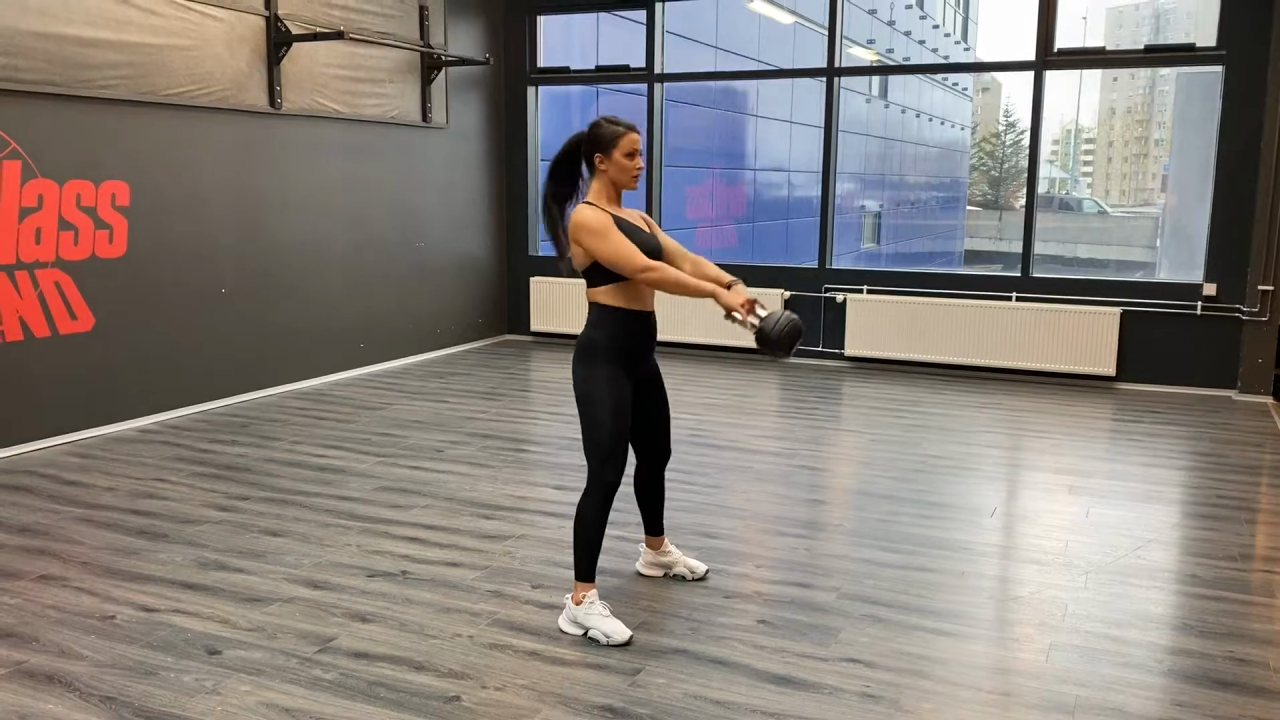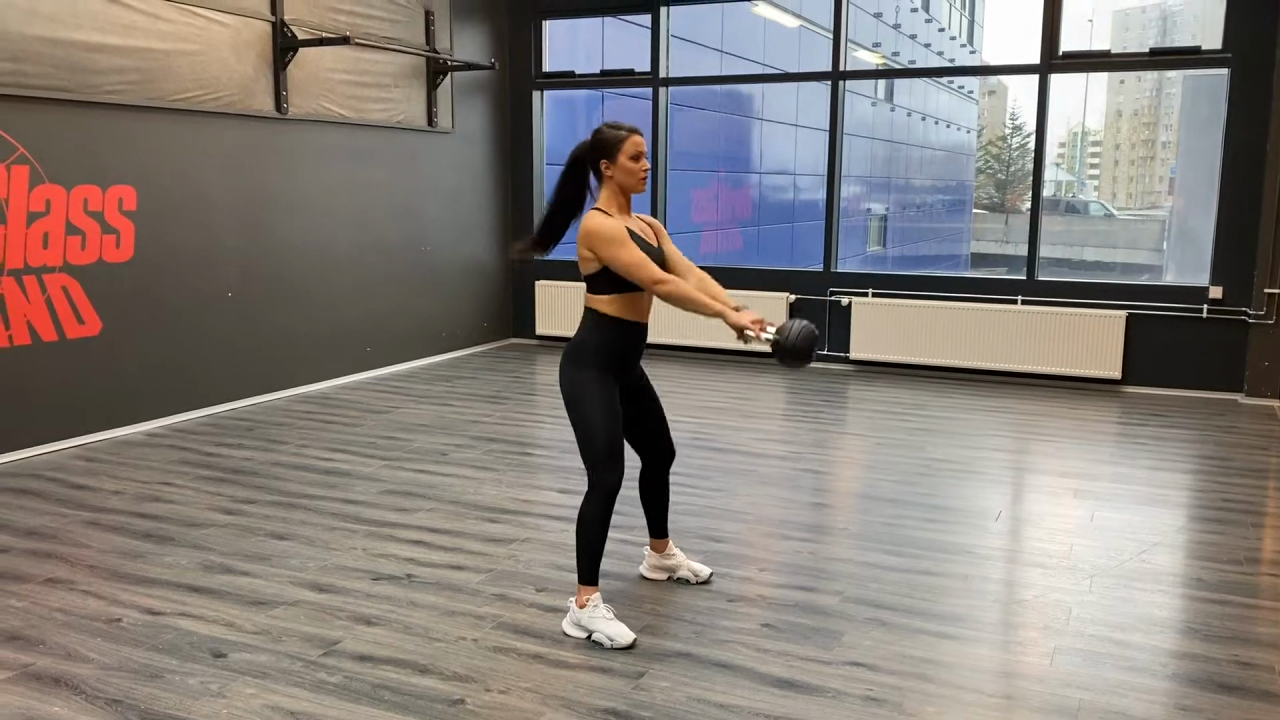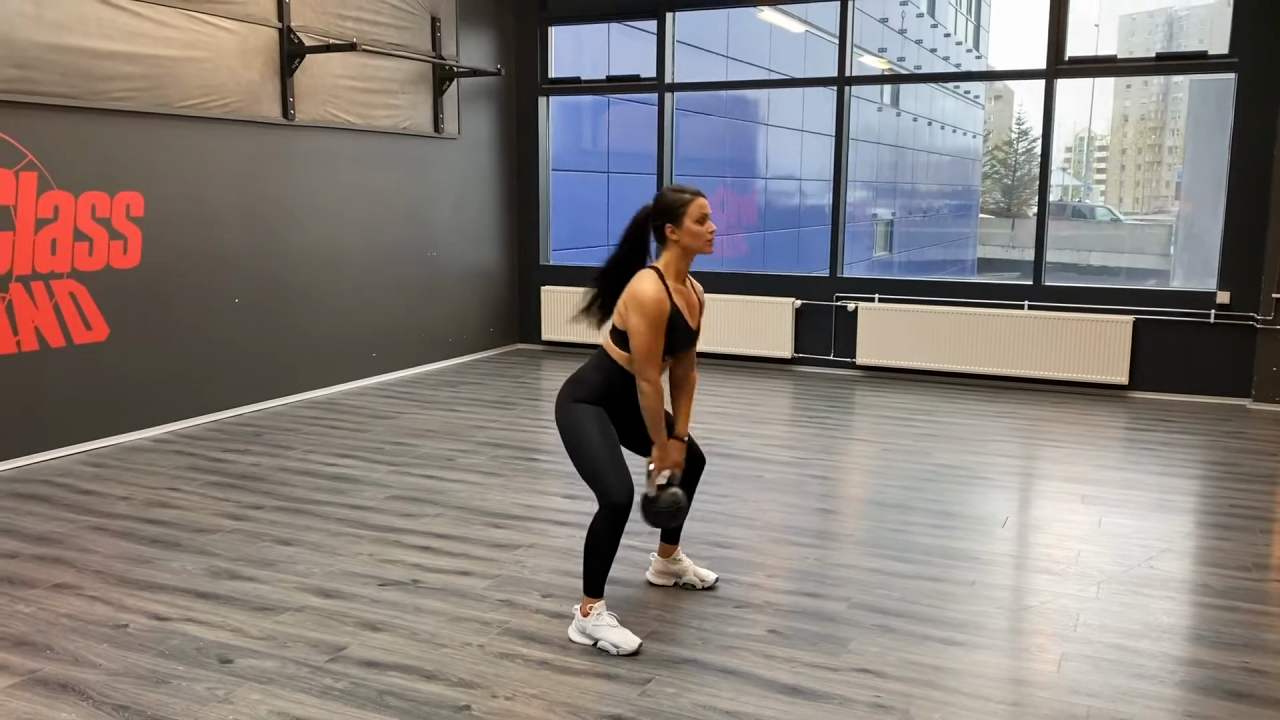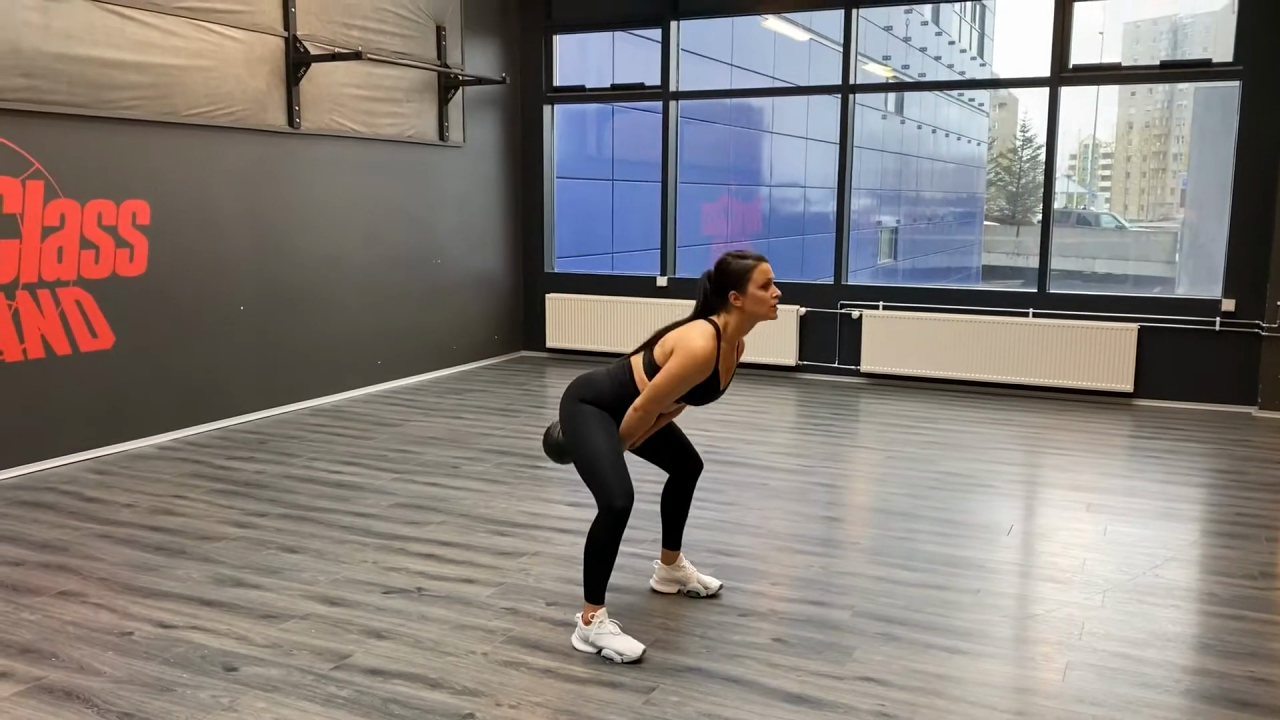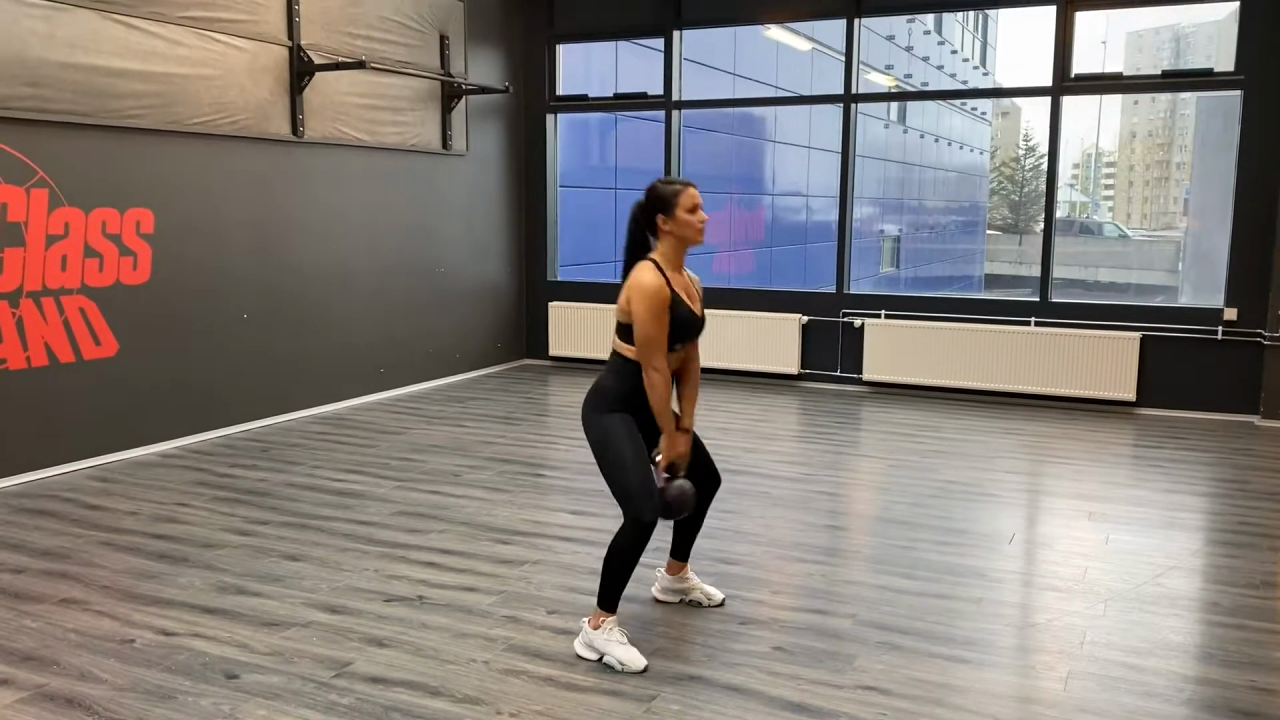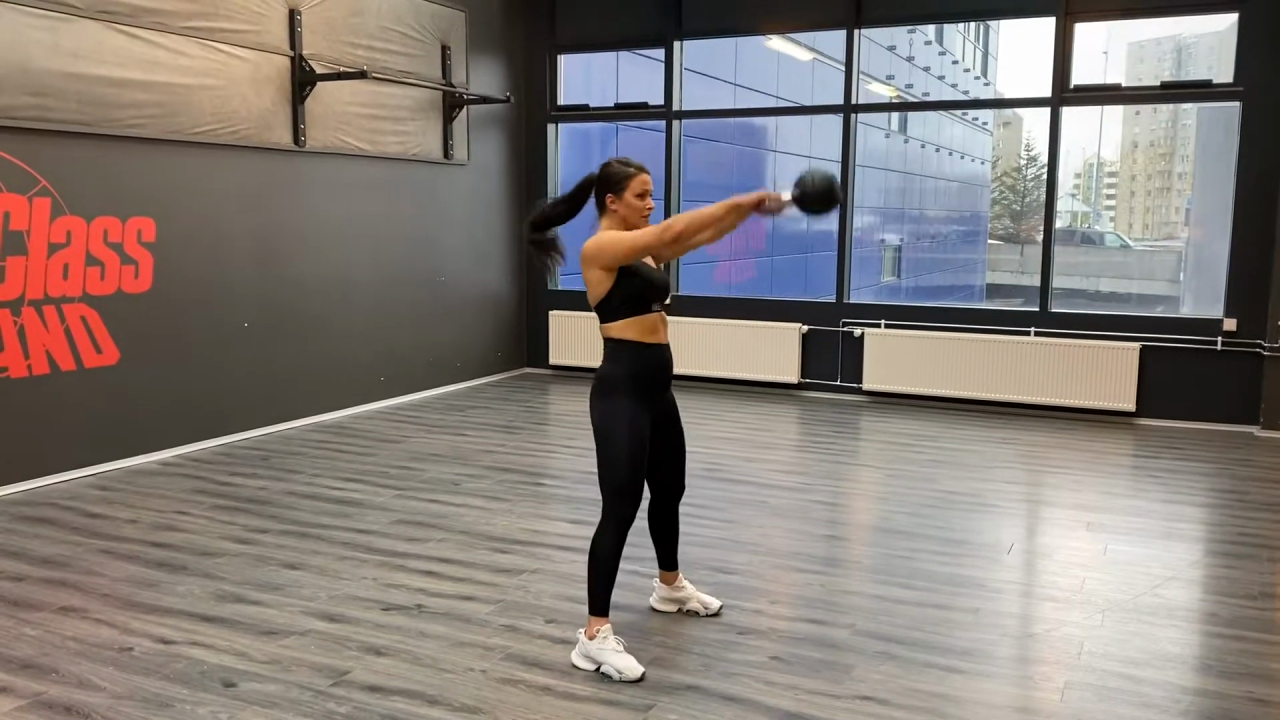
dt=0.3s
person 1, frame 1
left shoulder: (635, 216)
right shoulder: (585, 217)
left elbow: (683, 257)
right elbow: (647, 271)
left wrist: (732, 285)
right wrist: (721, 295)
left hip: (640, 355)
right hip: (603, 357)
left knee: (655, 456)
right knee: (606, 473)
left ankle: (655, 552)
right ankle: (581, 602)
person 1, frame 2
left shoulder: (647, 224)
right shoulder: (598, 225)
left elbow: (689, 274)
right elbow: (657, 283)
left wrist: (735, 308)
right wrist: (727, 316)
left hip: (626, 362)
right hip: (591, 364)
left knee: (660, 454)
right knee: (606, 478)
left ankle: (660, 554)
right ankle: (584, 605)
person 1, frame 3
left shoulder: (693, 293)
right shoulder: (648, 291)
left elbow: (684, 371)
right elbow: (648, 379)
left wrist: (678, 438)
right wrist: (660, 445)
left hip: (623, 398)
right hip: (586, 402)
left knee: (688, 459)
right knee: (618, 494)
left ankle: (667, 561)
right ankle: (588, 612)
person 1, frame 4
left shoulder: (734, 343)
right shoulder: (700, 345)
left elbow: (676, 404)
right elbow: (645, 407)
left wrist: (619, 448)
right wrist: (613, 450)
left hip: (630, 407)
right hip: (590, 404)
left knee: (687, 466)
right knee: (617, 501)
left ankle: (670, 567)
right ankle: (592, 621)
person 1, frame 5
left shoulder: (687, 281)
right shoulder: (648, 280)
left elbow: (687, 359)
right elbow: (653, 369)
left wrist: (685, 429)
right wrist: (668, 436)
left hip: (648, 405)
right hip: (613, 409)
left knee: (704, 479)
right knee: (642, 512)
left ankle: (675, 576)
right ankle: (598, 628)
person 1, frame 6
left shoulder: (641, 248)
right shoulder: (601, 249)
left elbow: (697, 235)
right elbow: (668, 233)
left wrist: (748, 209)
right wrist: (739, 199)
left hip: (657, 387)
right hip: (621, 391)
left knee: (669, 489)
right knee: (620, 509)
left ankle: (669, 586)
right ankle: (594, 636)
